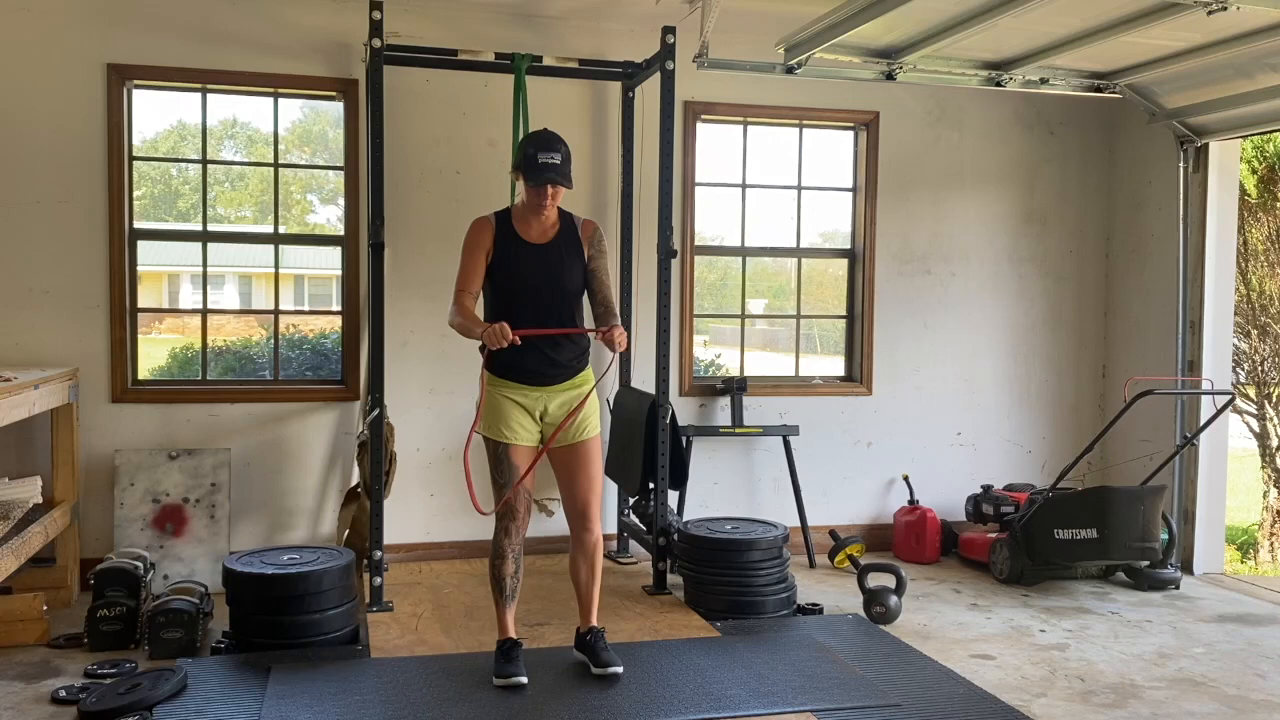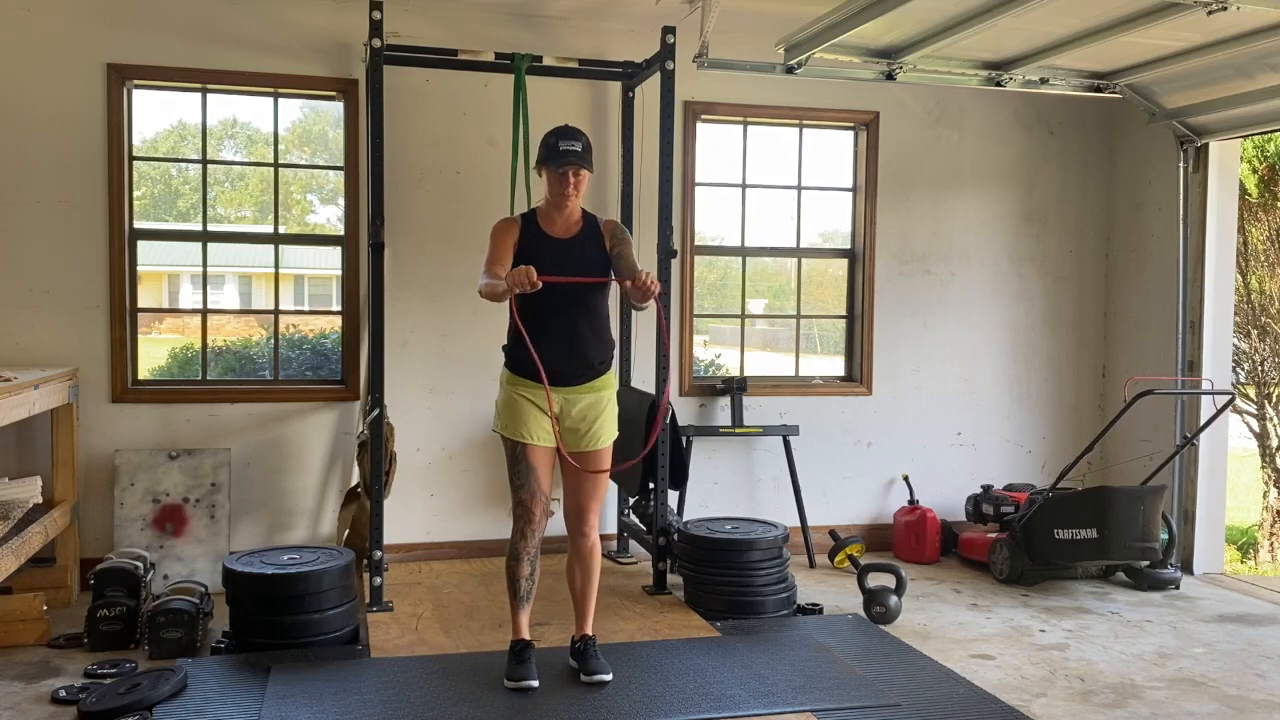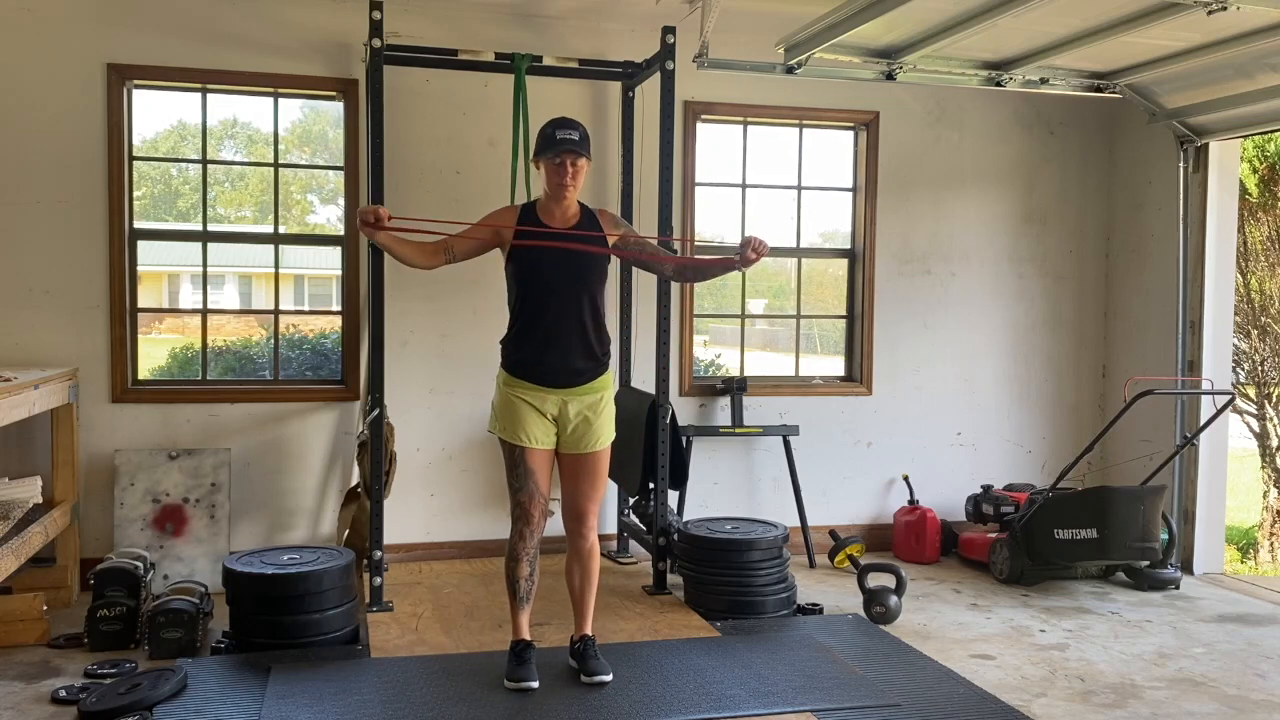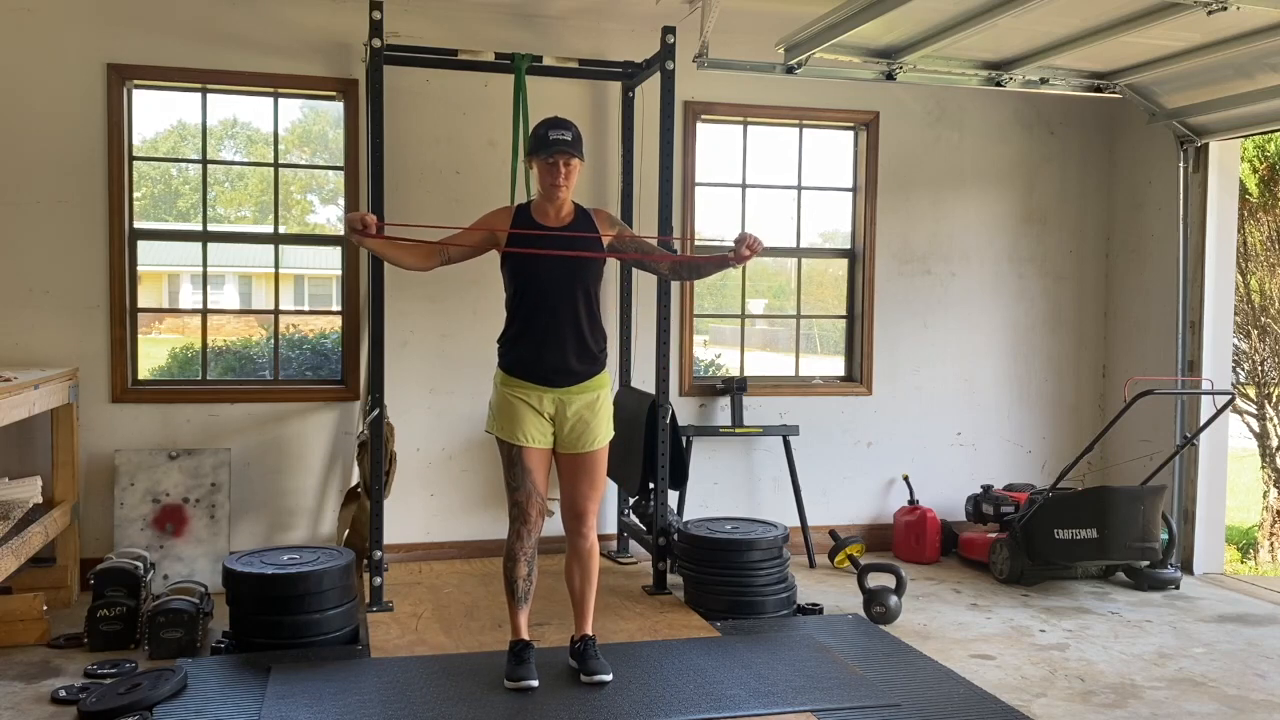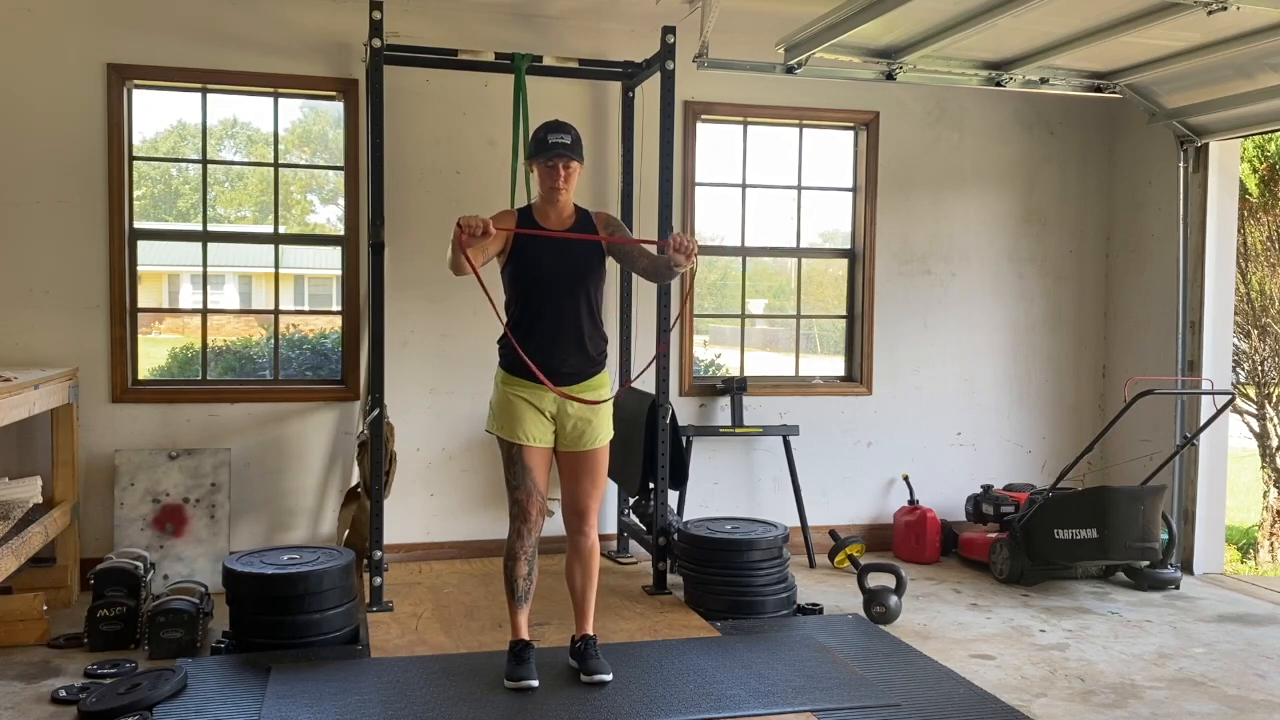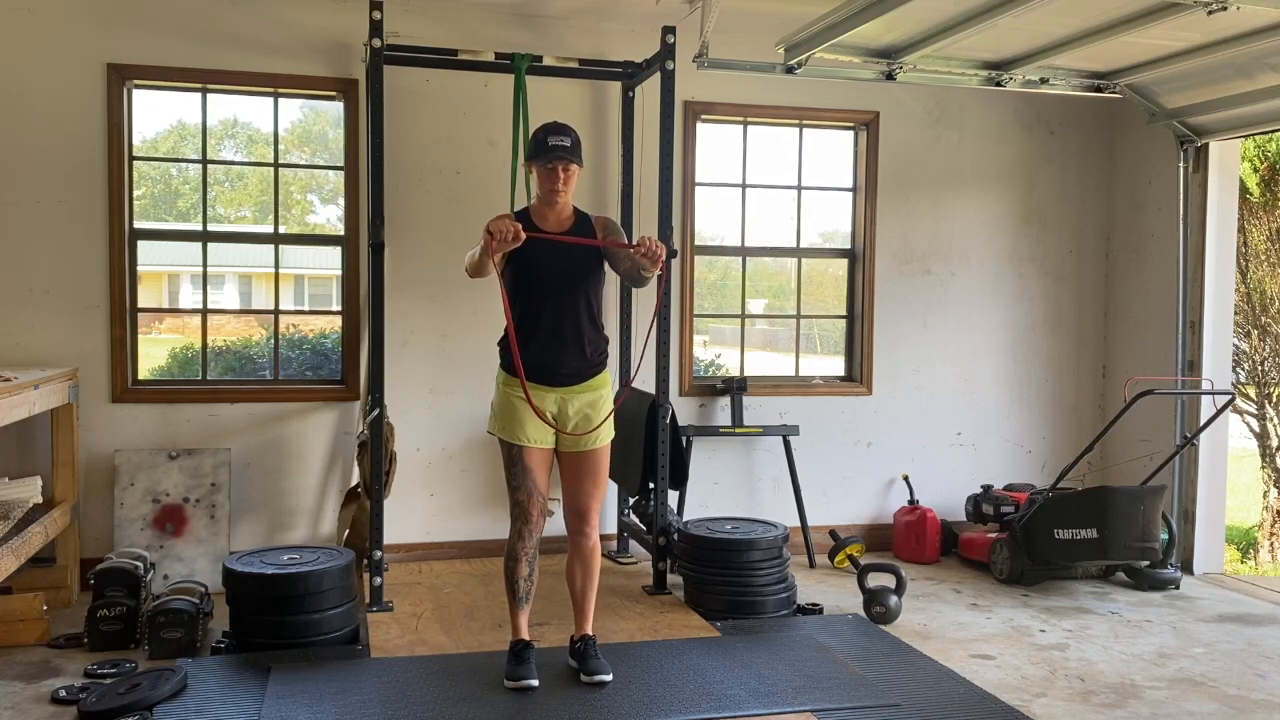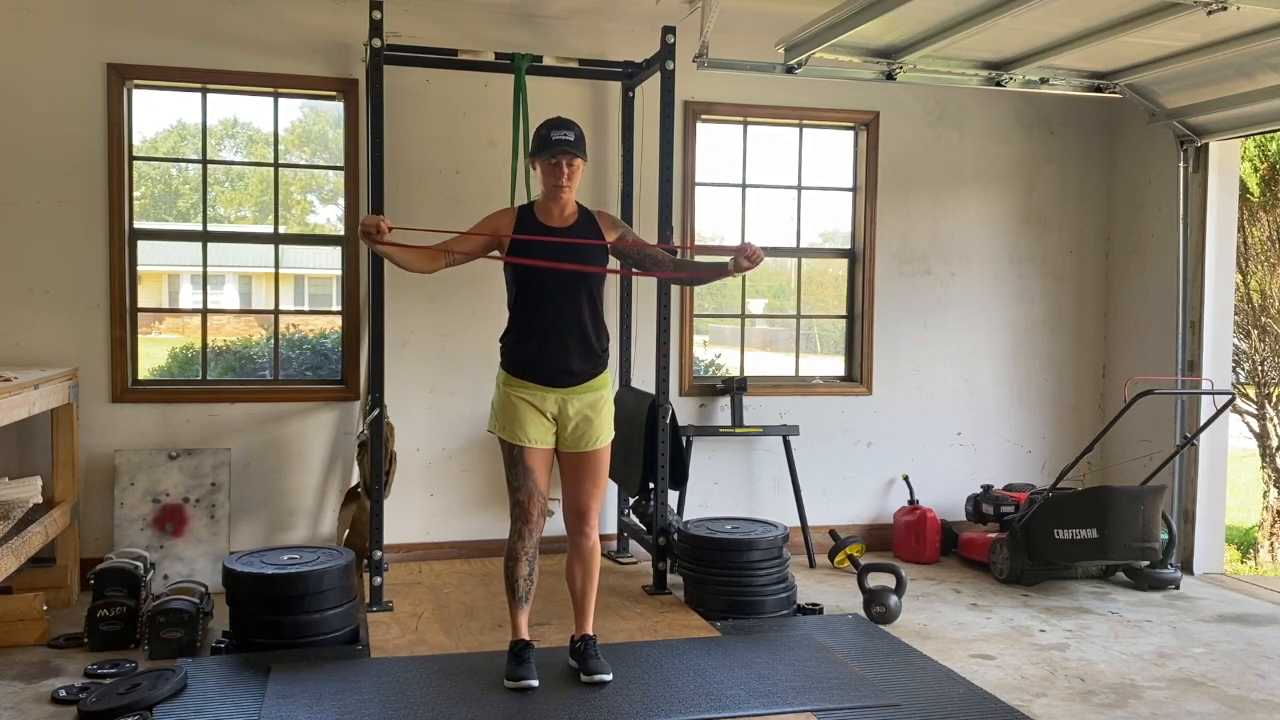
dt=0.7s
person 1, frame 1
left shoulder: (586, 233)
right shoulder: (486, 231)
left elbow: (603, 301)
right elbow: (458, 309)
left wrist: (613, 327)
right wrist: (481, 329)
left hip: (574, 390)
right hip: (508, 390)
left knee: (587, 519)
right knee: (512, 520)
left ankle: (590, 630)
right ankle: (508, 641)
person 1, frame 2
left shoulder: (609, 232)
right shoulder: (512, 229)
left elbow: (635, 287)
right elbow: (486, 283)
left wrist: (644, 288)
right wrist: (508, 283)
left hip: (593, 391)
right hip: (528, 389)
left knee: (586, 524)
right knee: (529, 520)
left ankle: (584, 638)
right ankle: (520, 642)
person 1, frame 3
left shoulder: (606, 226)
right shoulder: (510, 222)
left elbow: (673, 267)
right elbow: (435, 254)
left wrist: (735, 261)
right wrist: (378, 235)
left hip: (590, 392)
right hip: (525, 391)
left knee: (585, 524)
right knee: (527, 521)
left ankle: (584, 639)
right ankle: (521, 643)
person 1, frame 4
left shoulder: (601, 225)
right shoulder: (504, 223)
left elbow: (669, 265)
right elbow: (430, 256)
left wrist: (729, 257)
right wrist: (369, 240)
left hip: (587, 391)
right hip: (521, 391)
left knee: (583, 523)
right knee: (525, 521)
left ankle: (584, 639)
right ankle: (519, 642)
person 1, frame 5
left shoulder: (602, 226)
right shoulder: (509, 225)
left elbow: (651, 269)
right elbow: (461, 266)
left wrist: (675, 260)
right wrist: (463, 244)
left hip: (588, 391)
right hip: (524, 390)
left knee: (584, 522)
right knee: (526, 520)
left ankle: (584, 638)
right ankle: (519, 642)
person 1, frame 6
left shoulder: (600, 229)
right shoulder: (508, 226)
left elbow: (633, 274)
right elbow: (473, 267)
left wrist: (648, 263)
right wrist: (489, 250)
left hip: (589, 391)
right hip: (523, 391)
left knee: (586, 522)
right knee: (527, 521)
left ankle: (584, 638)
right ankle: (520, 642)
person 1, frame 7
left shoulder: (604, 227)
right shoulder: (509, 224)
left elbow: (670, 267)
right elbow: (435, 257)
left wrist: (729, 266)
right wrist: (382, 243)
left hip: (589, 391)
right hip: (524, 391)
left knee: (585, 523)
right knee: (527, 520)
left ankle: (584, 638)
right ankle: (520, 642)
